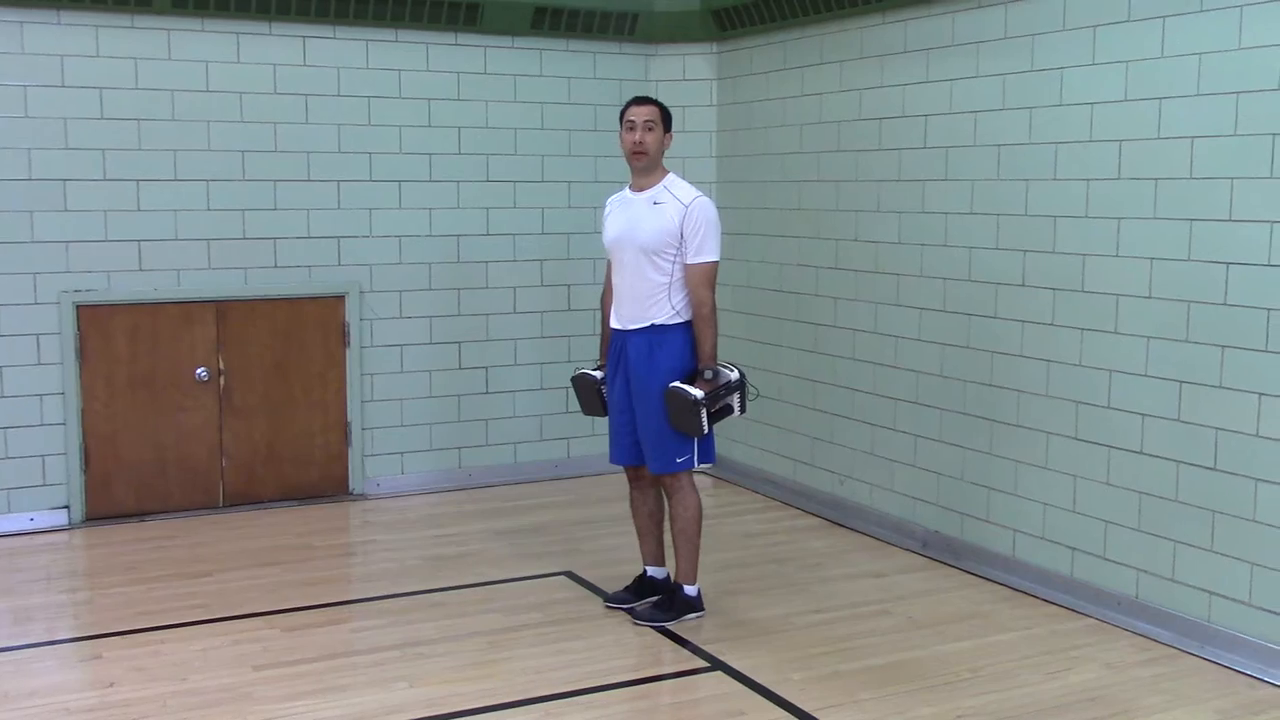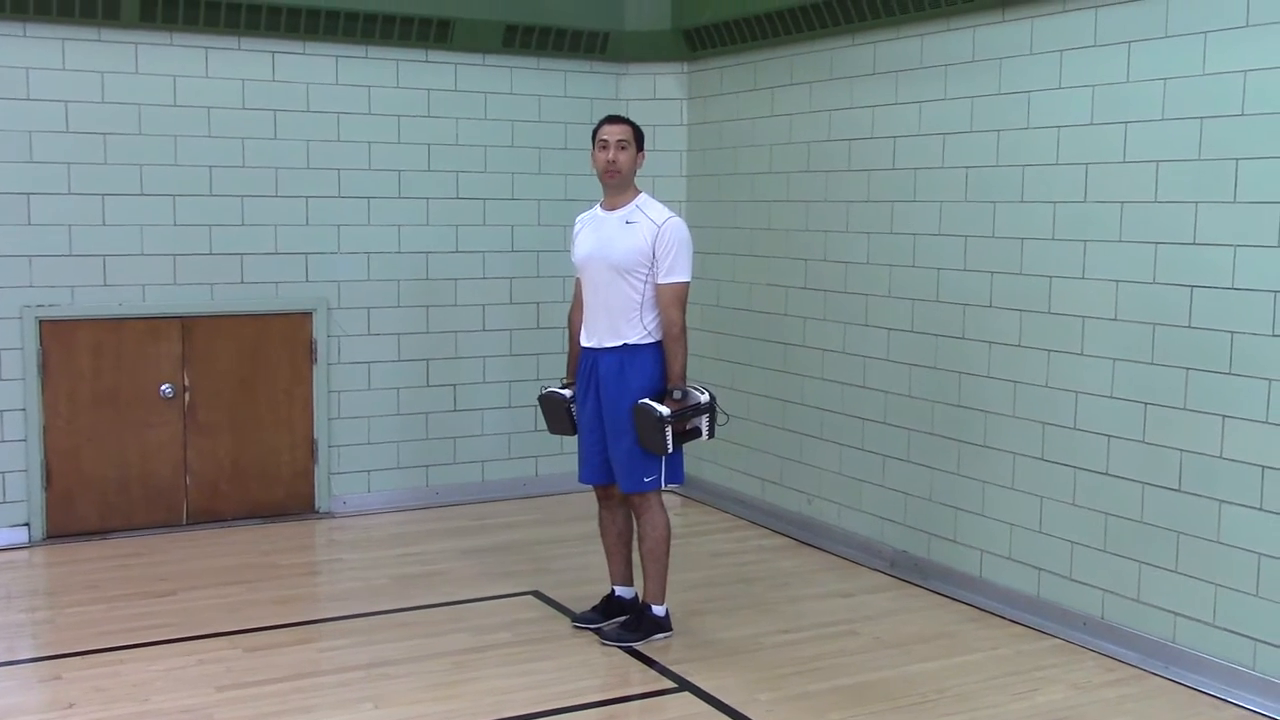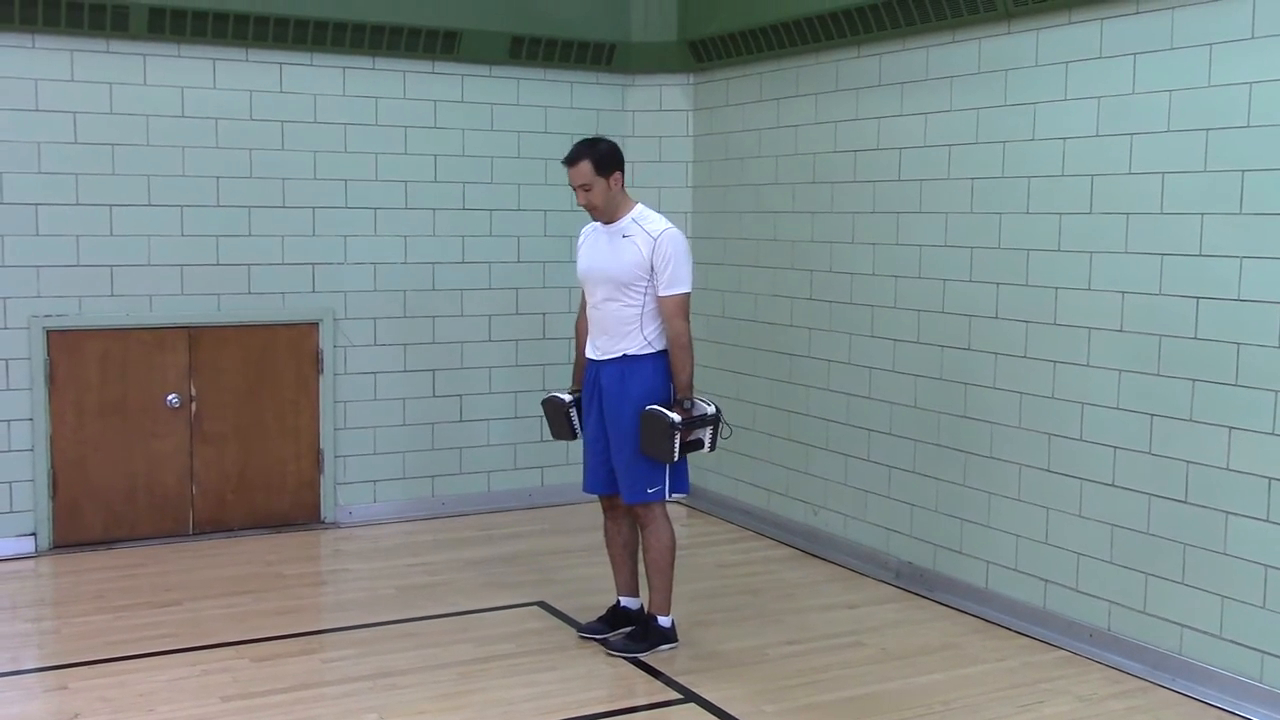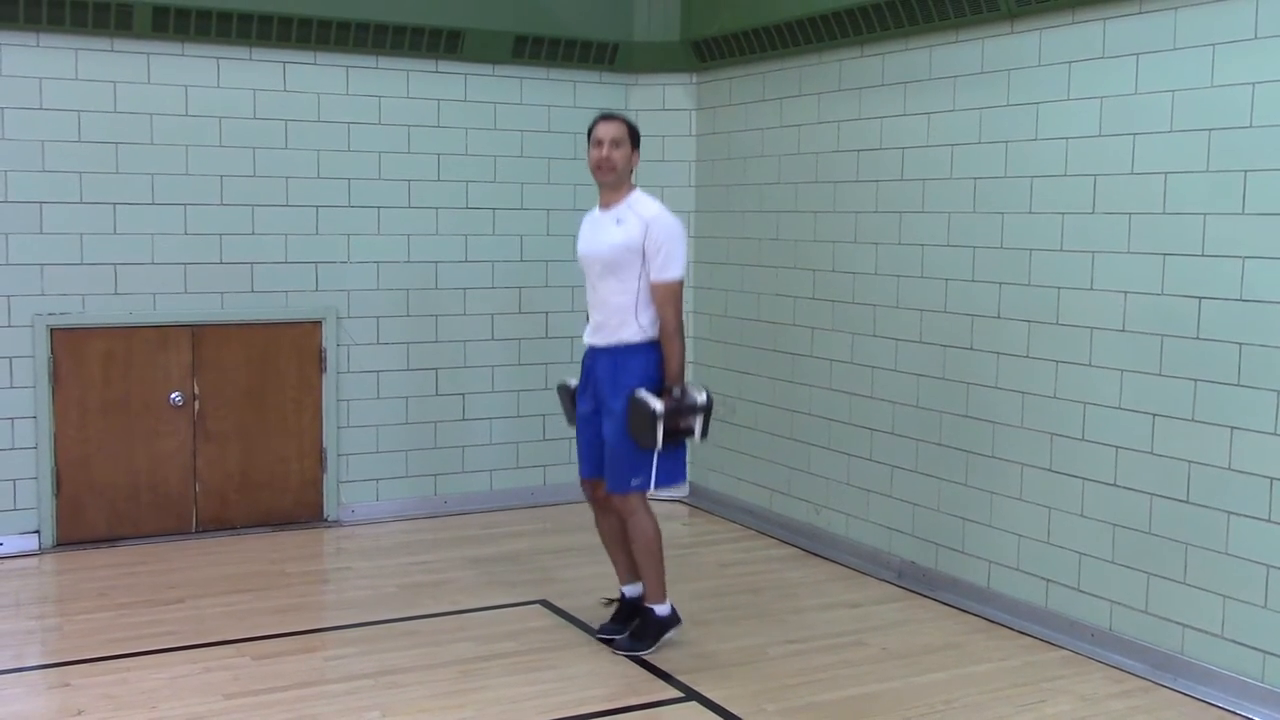
dt=1s
person 1, frame 1
left shoulder: (690, 205)
right shoulder: (614, 206)
left elbow: (702, 297)
left wrist: (706, 371)
right wrist: (604, 356)
left hip: (667, 347)
right hip: (624, 348)
left knee: (674, 474)
right knee: (637, 470)
left ankle: (686, 590)
right ankle: (653, 575)
person 1, frame 2
left shoulder: (662, 226)
right shoulder: (584, 225)
left elbow: (673, 318)
left wrist: (675, 392)
right wrist: (571, 375)
left hip: (638, 367)
right hip: (593, 366)
left knee: (643, 494)
right knee: (606, 490)
left ankle: (655, 611)
right ankle: (621, 595)
person 1, frame 3
left shoulder: (661, 237)
right shoulder: (588, 237)
left elbow: (677, 327)
left wrist: (683, 401)
right wrist: (578, 383)
left hip: (642, 377)
right hip: (600, 377)
left knee: (646, 504)
right knee: (612, 501)
left ankle: (660, 622)
right ankle: (627, 606)
person 1, frame 4
left shoulder: (654, 221)
right shoulder: (590, 221)
left elbow: (669, 313)
left wrist: (672, 391)
left hip: (637, 368)
right hip: (596, 365)
left knee: (627, 496)
right knee: (597, 491)
left ankle: (659, 610)
right ankle: (632, 596)
